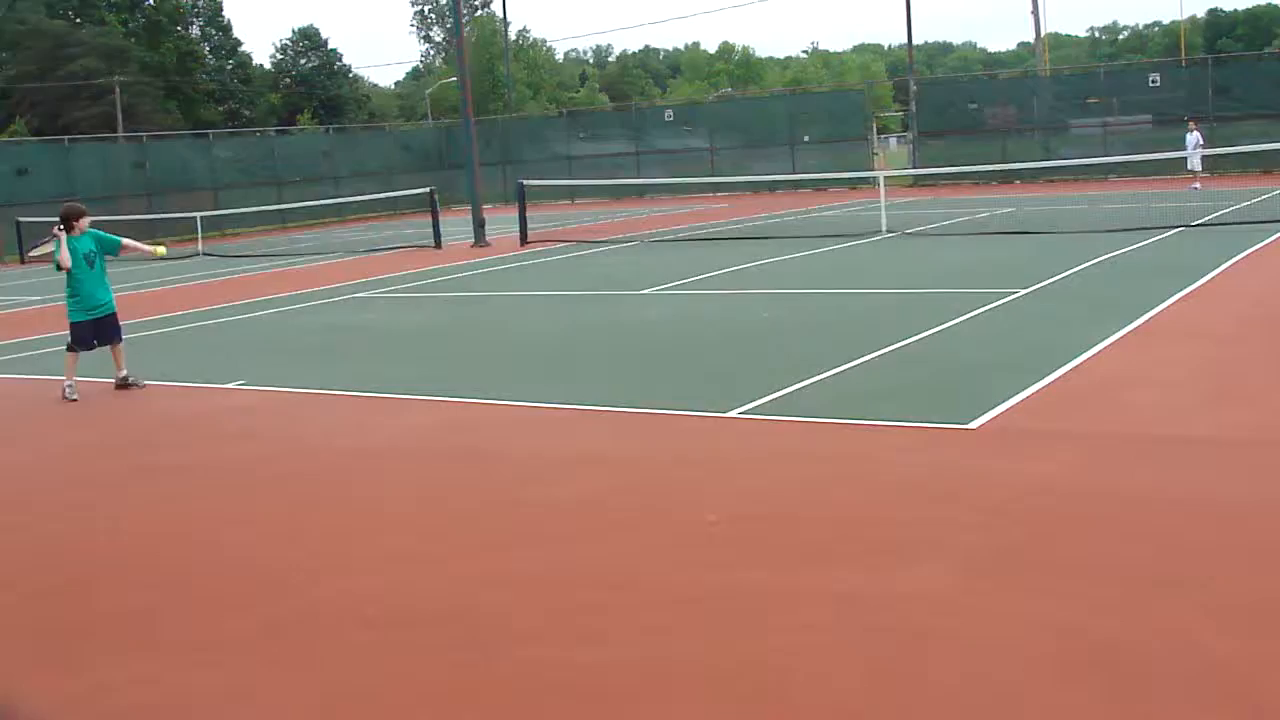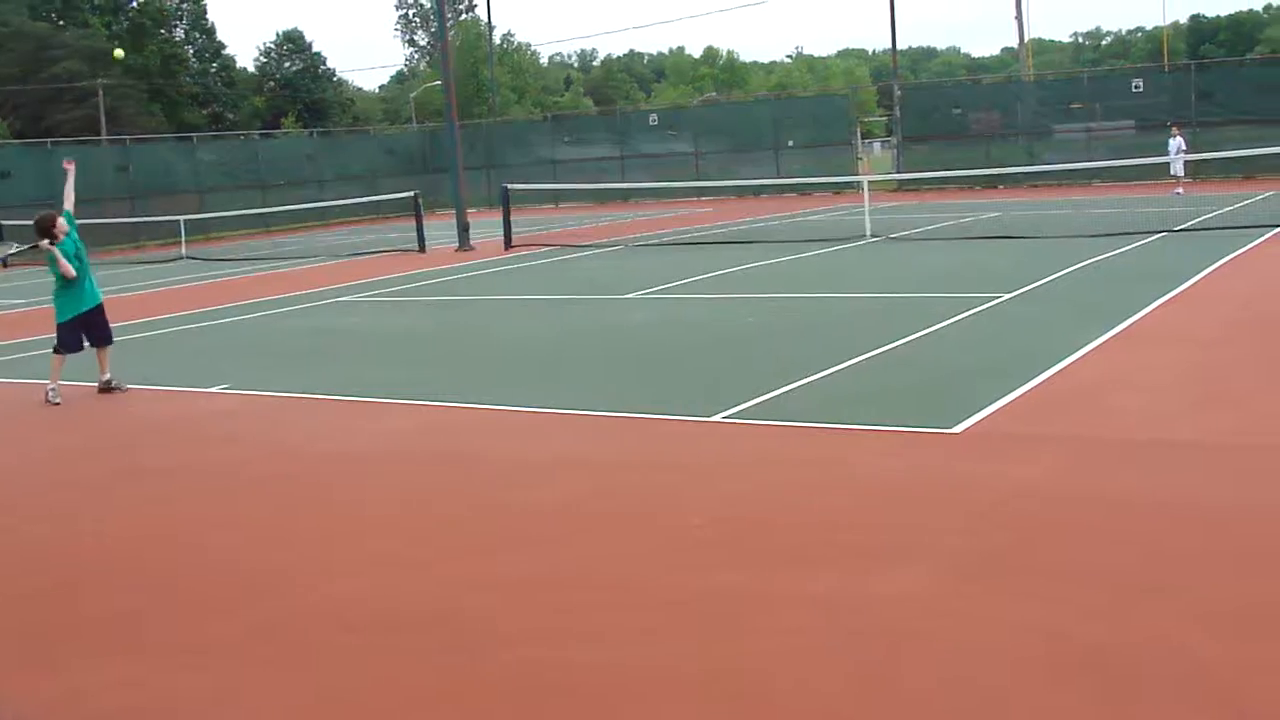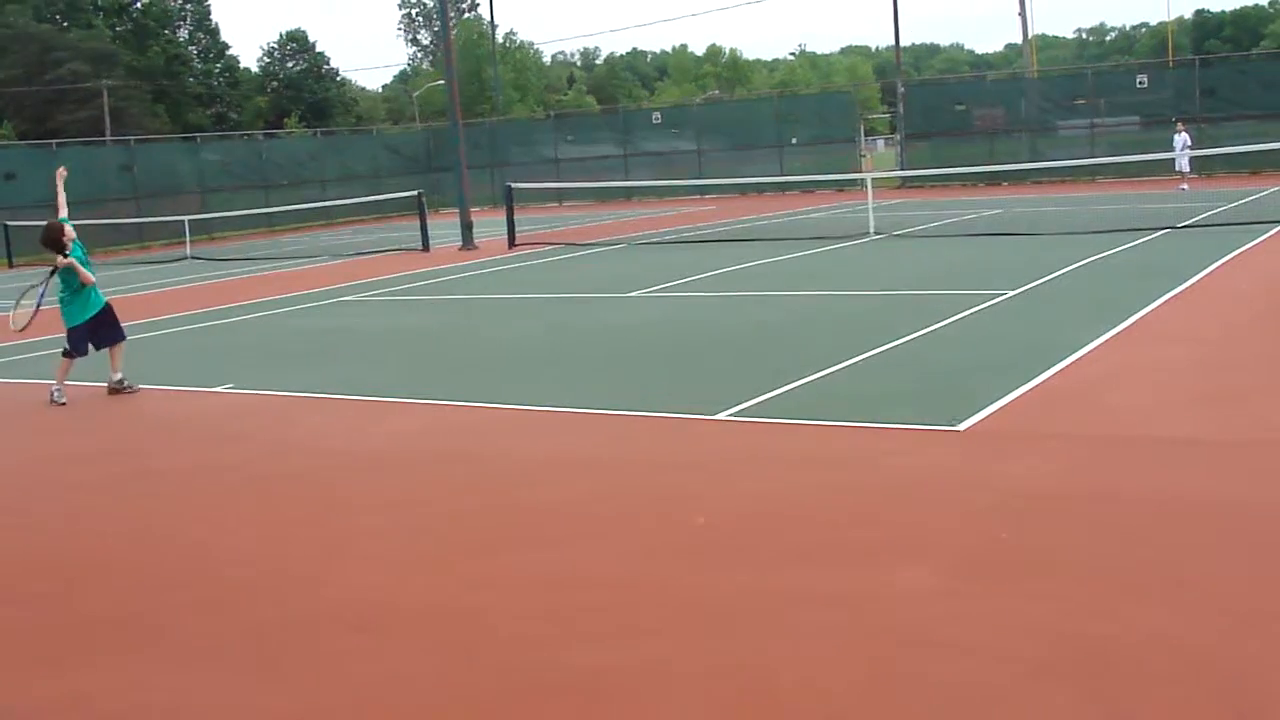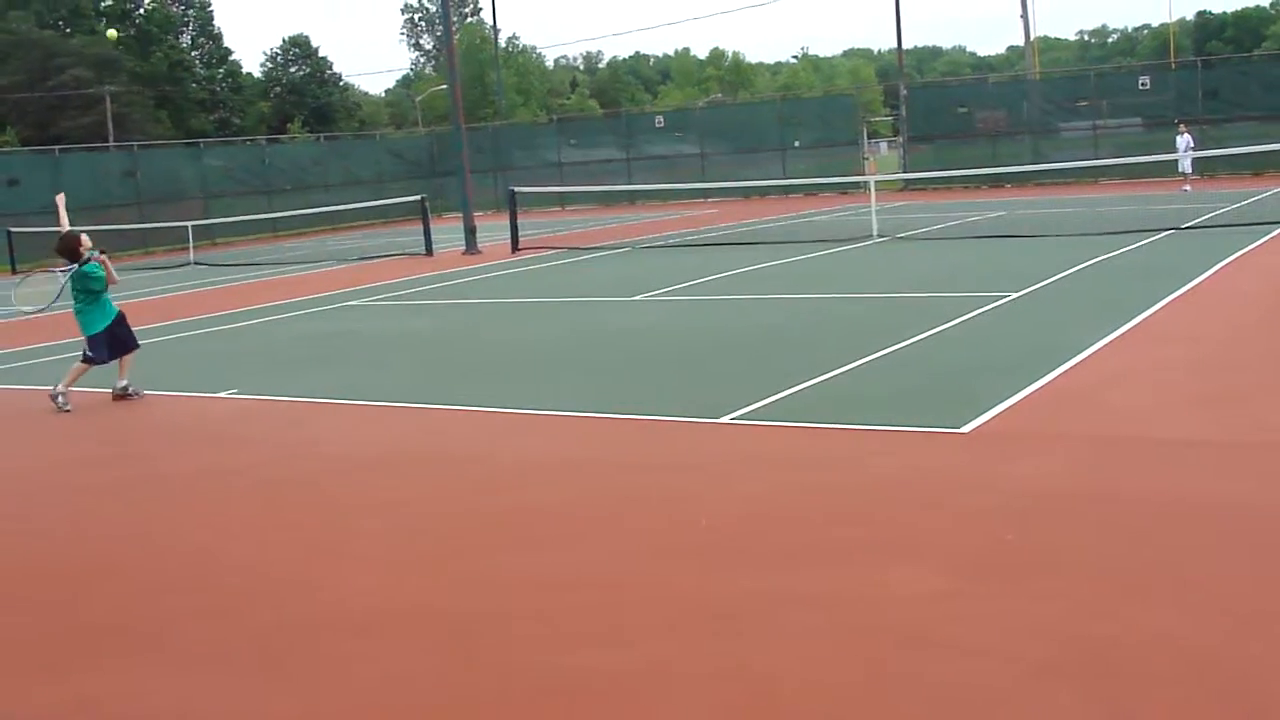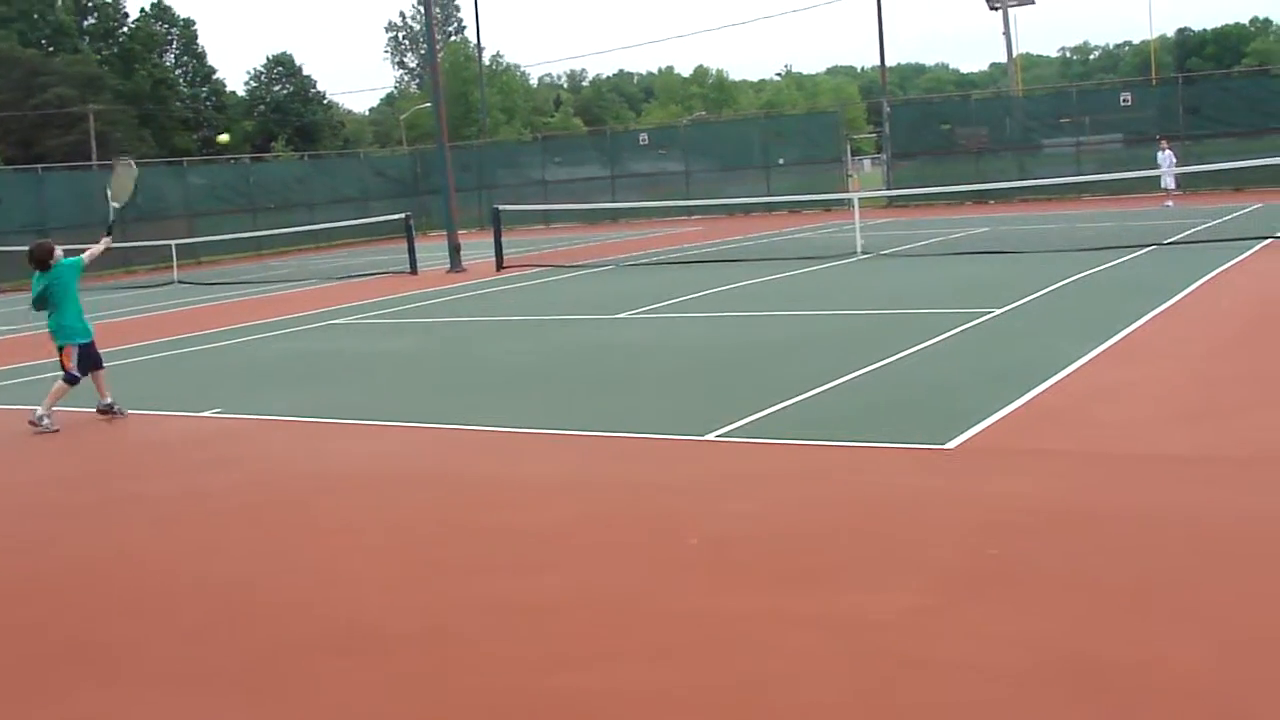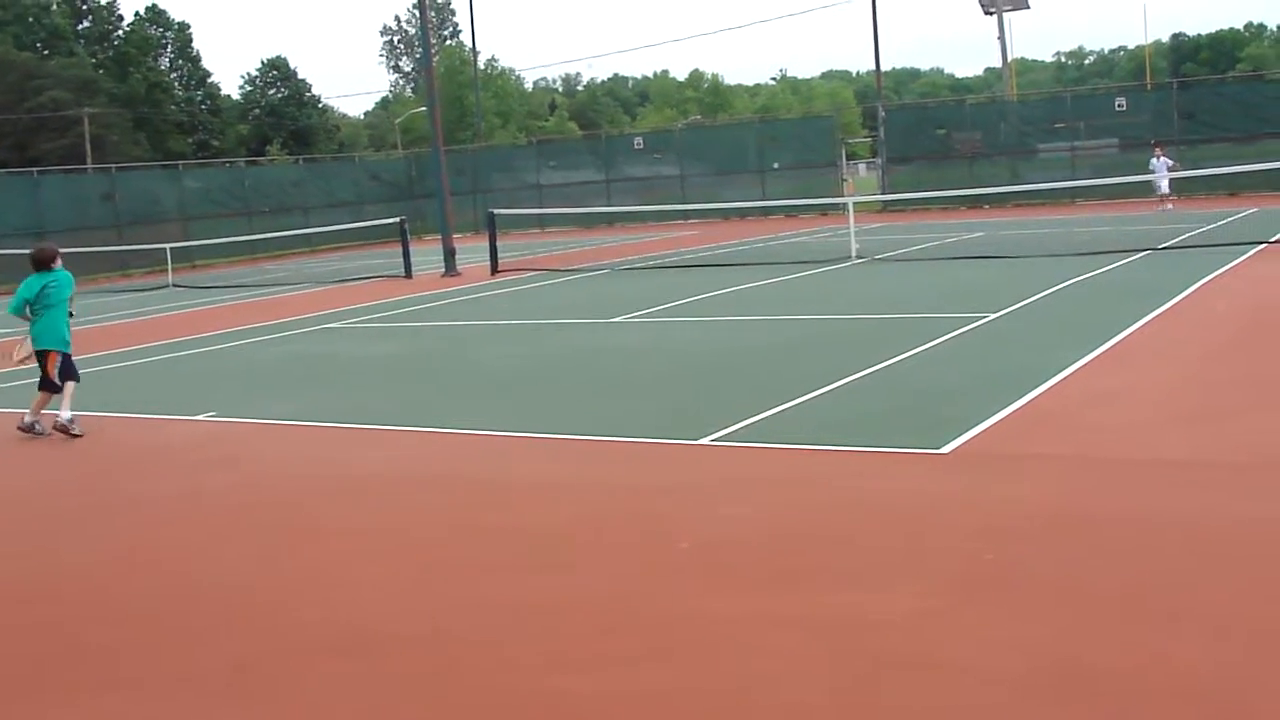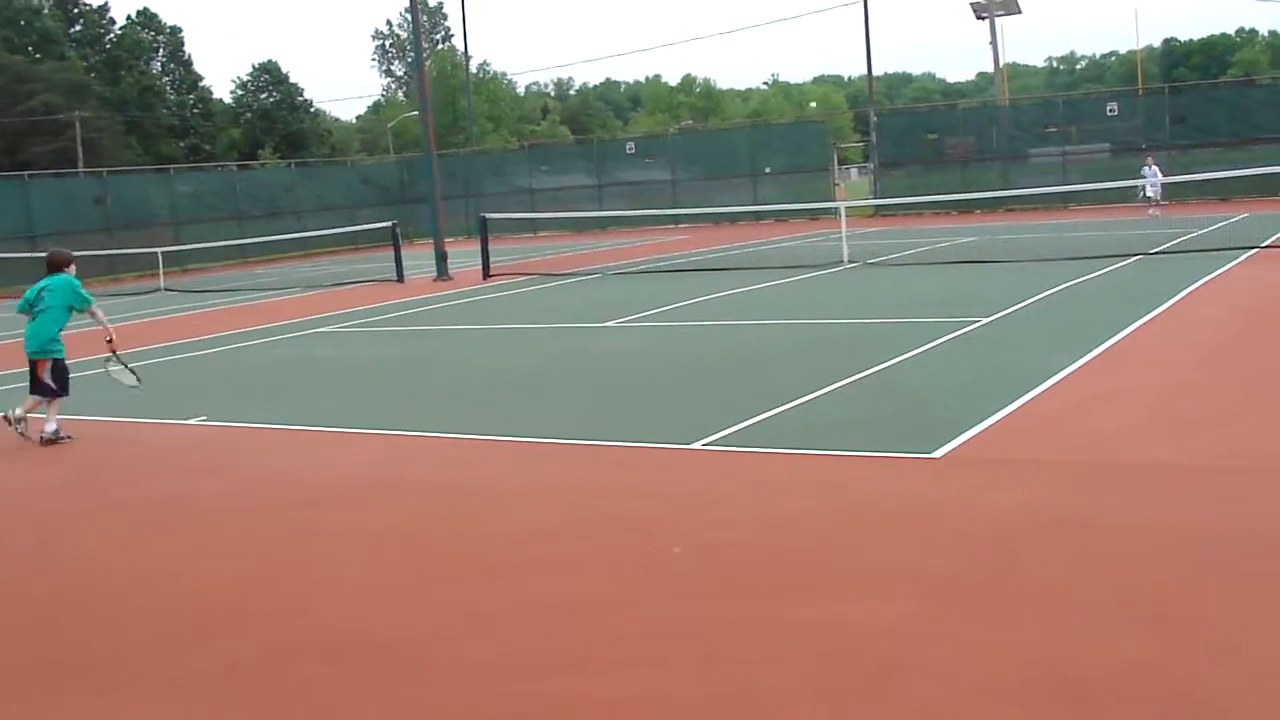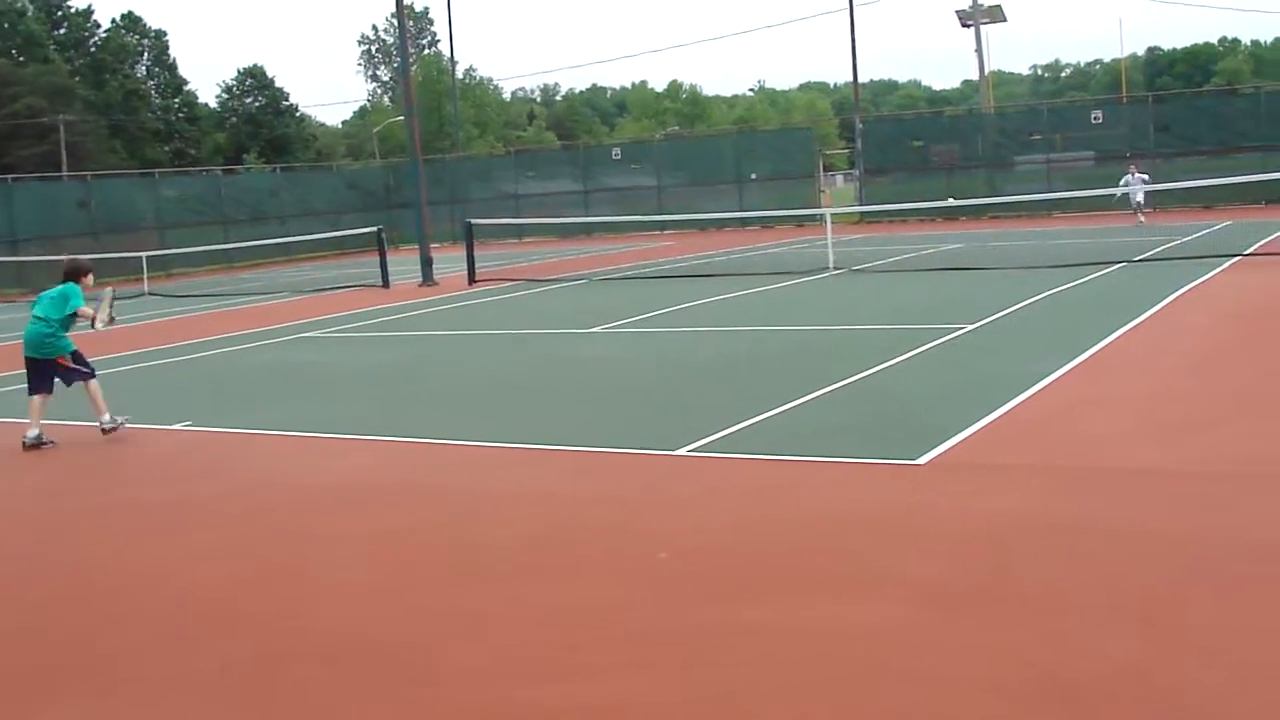
dt=0.3s
person 1, frame 1
left shoulder: (94, 236)
right shoulder: (63, 244)
left elbow: (122, 242)
right elbow: (66, 264)
left wrist: (149, 249)
right wrist: (62, 240)
left hip: (103, 301)
right hip: (81, 305)
left knee: (115, 338)
right knee: (77, 344)
left ankle: (122, 376)
right ankle: (69, 384)
person 1, frame 2
left shoulder: (70, 231)
right shoulder: (54, 252)
left elbow: (68, 200)
right elbow: (71, 274)
left wrist: (70, 173)
right wrist: (54, 251)
left hip: (90, 298)
right hip: (69, 305)
left knee: (103, 340)
right knee: (63, 347)
left ankle: (105, 380)
right ankle: (52, 388)
person 1, frame 3
left shoulder: (69, 243)
right shoulder: (66, 264)
left elbow: (62, 208)
right elbow: (90, 281)
left wrist: (60, 183)
right wrist: (74, 266)
left hip: (95, 302)
right hip: (77, 308)
left knee: (116, 337)
right knee: (72, 351)
left ankle: (116, 380)
right ankle: (58, 388)
person 1, frame 4
left shoulder: (76, 253)
right shoulder: (84, 271)
left elbow: (65, 228)
right elbow: (113, 281)
left wrist: (60, 205)
right wrist: (105, 262)
left hip: (107, 310)
right hip: (92, 317)
left knee: (128, 345)
right knee: (92, 358)
left ankle: (121, 386)
right ankle: (60, 391)
person 1, frame 5
left shoulder: (39, 278)
right shoulder: (64, 267)
left elbow: (37, 305)
right elbow: (88, 256)
right wrist: (104, 243)
left hip: (78, 329)
right hip: (70, 332)
left knee: (96, 364)
right knee: (71, 376)
left ankle: (105, 402)
right ankle: (41, 415)
person 1, frame 6
left shoulder: (30, 282)
right shoulder: (65, 276)
left elbow: (16, 310)
left wrist: (32, 319)
left hip: (41, 335)
right hip: (53, 338)
left knee: (71, 376)
right knee: (52, 383)
left ankle: (65, 417)
right ankle: (29, 421)
person 1, frame 7
left shoulder: (40, 284)
right shoulder: (69, 283)
left elbow: (22, 308)
right elbow: (90, 308)
right wrist: (107, 327)
left hip: (34, 340)
right hip: (46, 341)
left knee: (54, 387)
right knee: (53, 388)
left ankle: (50, 430)
right ankle: (17, 415)
person 1, frame 8
left shoulder: (54, 291)
right shoulder: (73, 289)
left elbow: (40, 311)
right elbow: (80, 310)
right wrist: (97, 315)
left hip: (32, 339)
right hip: (51, 339)
left knee: (40, 389)
right knee: (88, 375)
left ankle: (32, 435)
right ankle: (106, 421)
